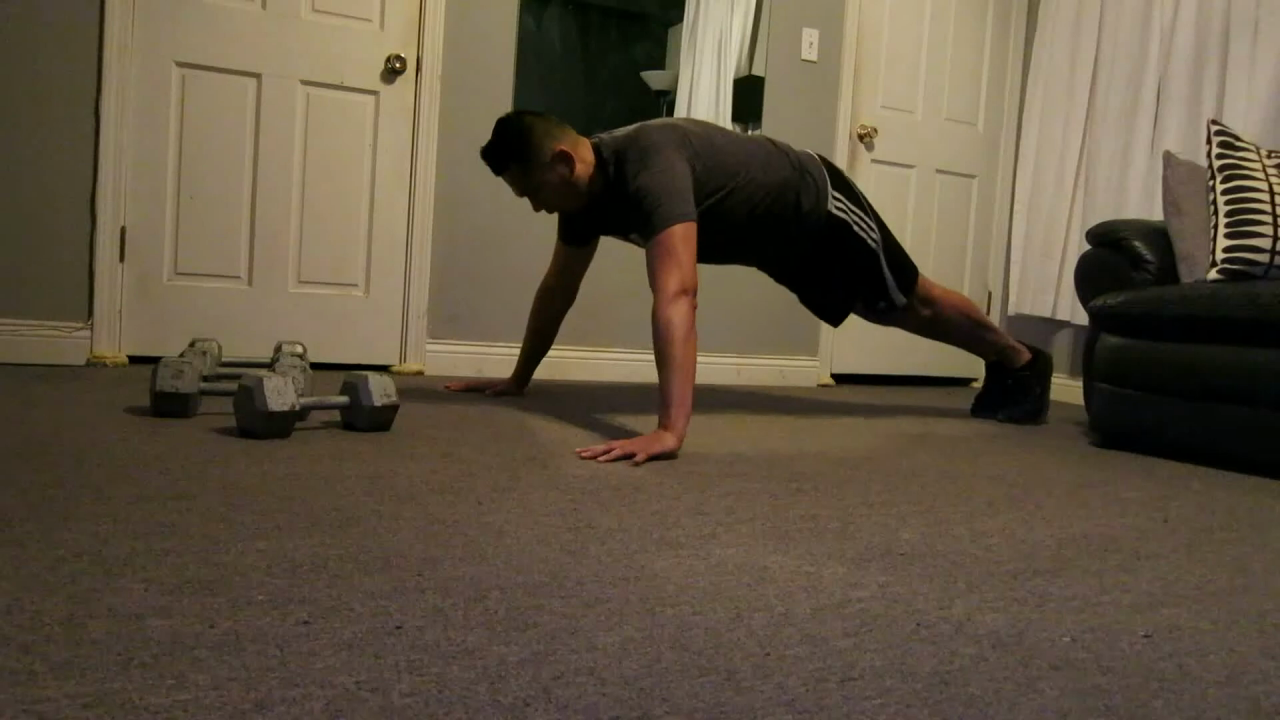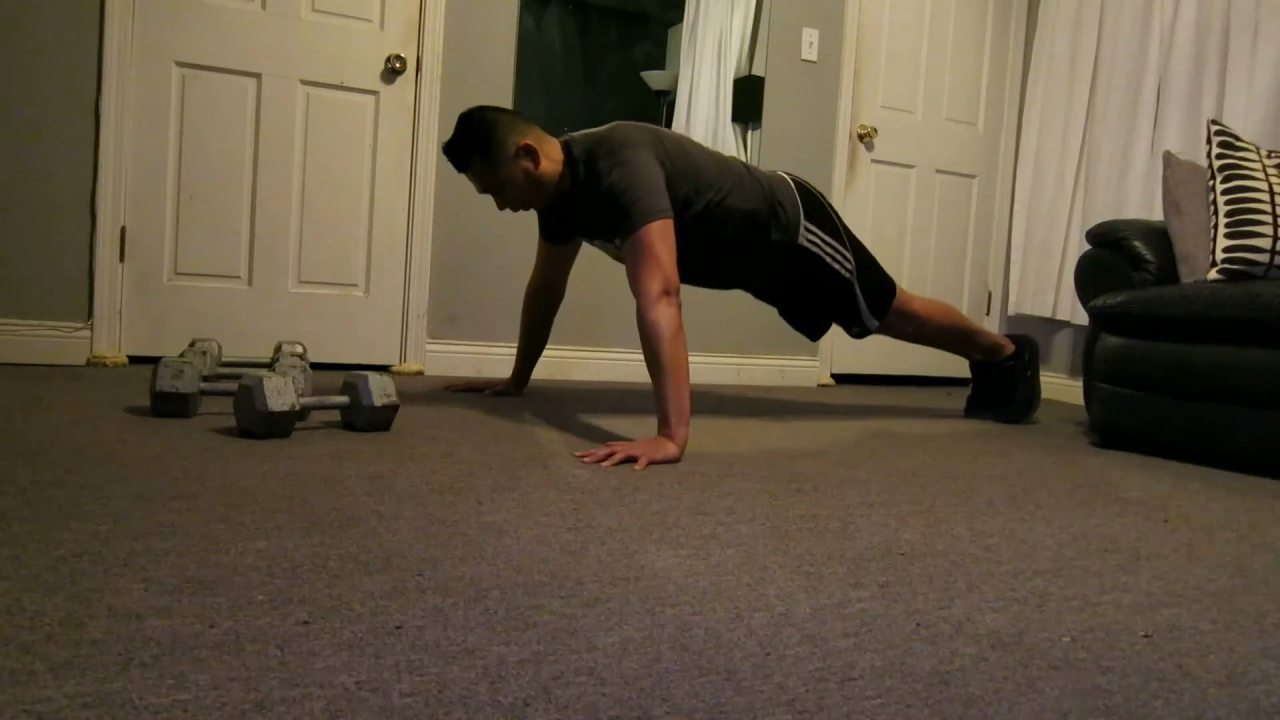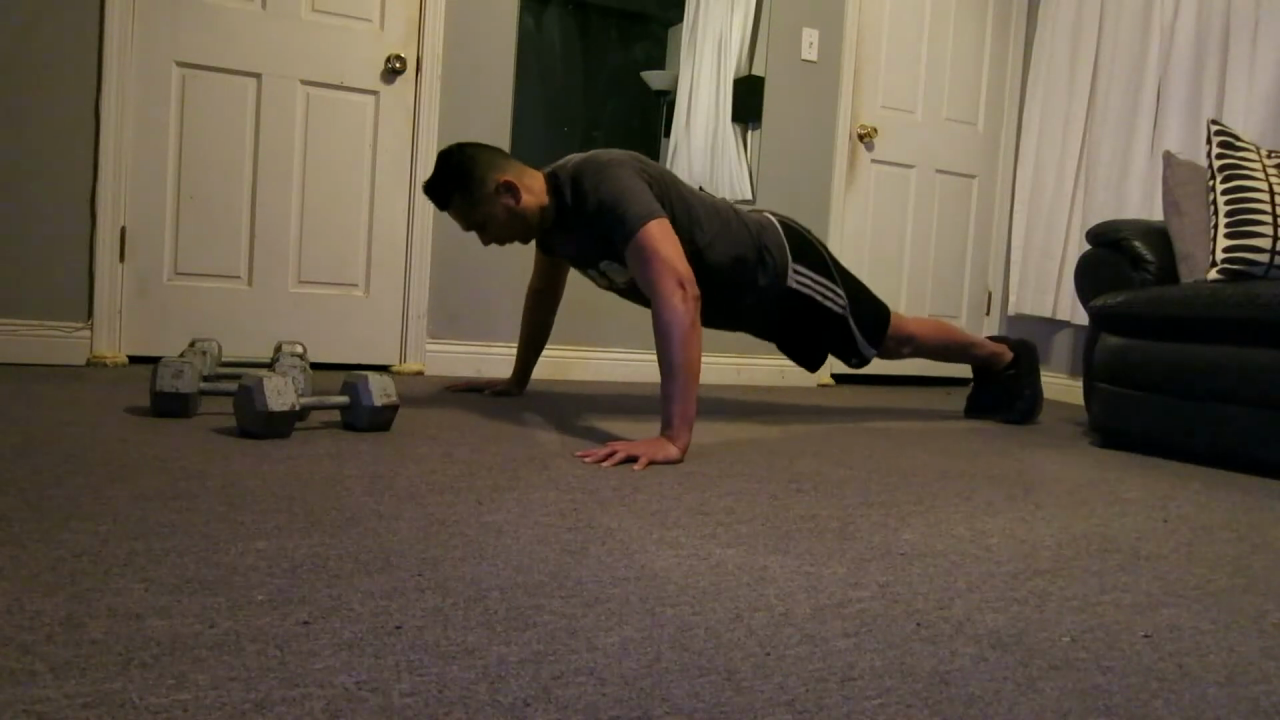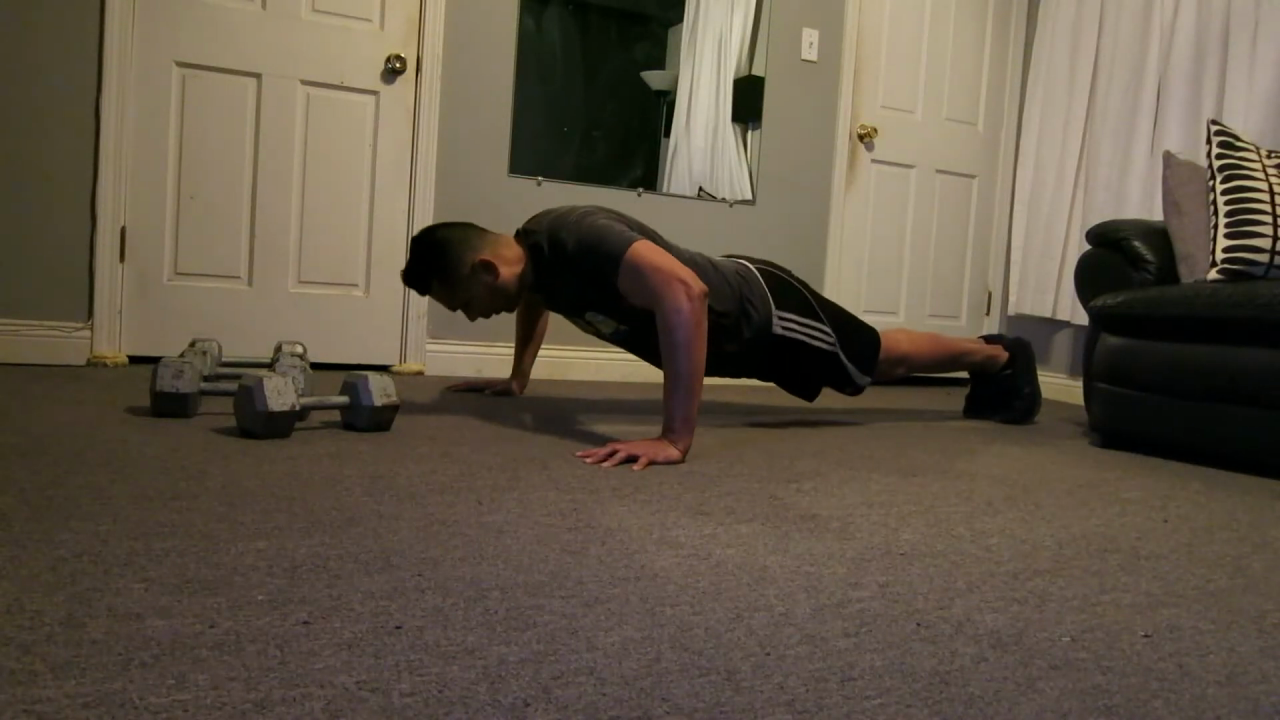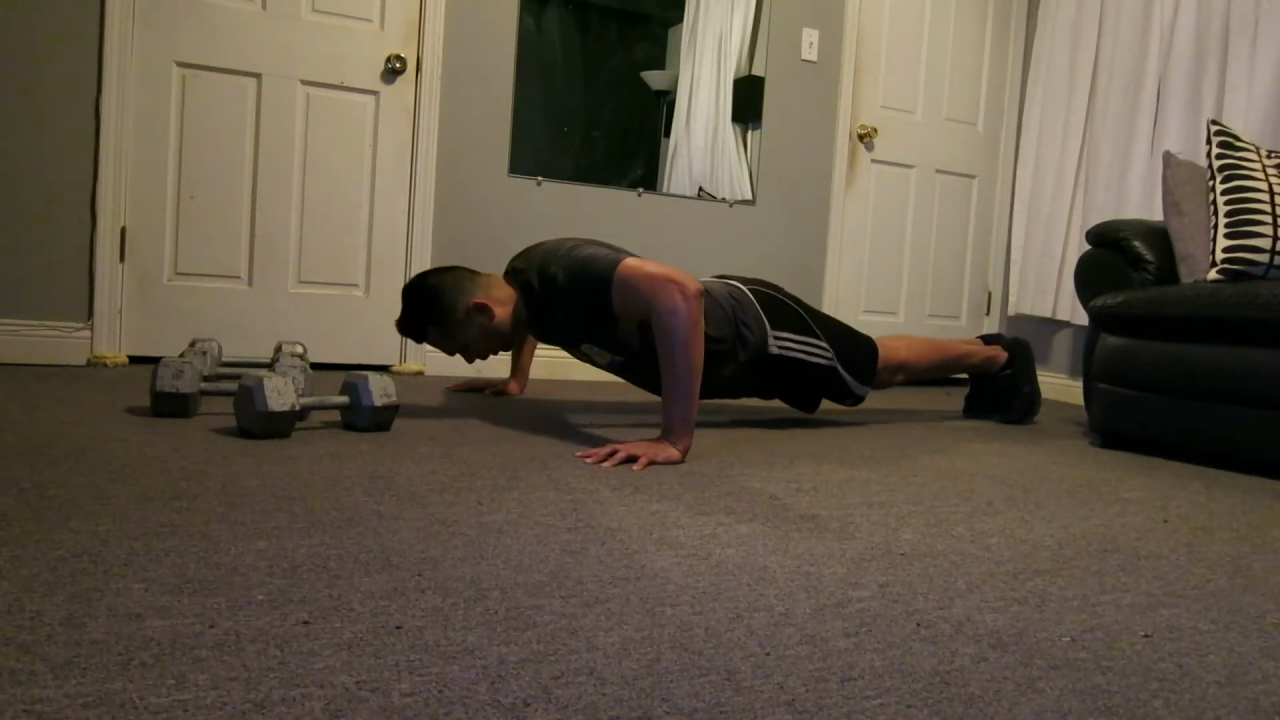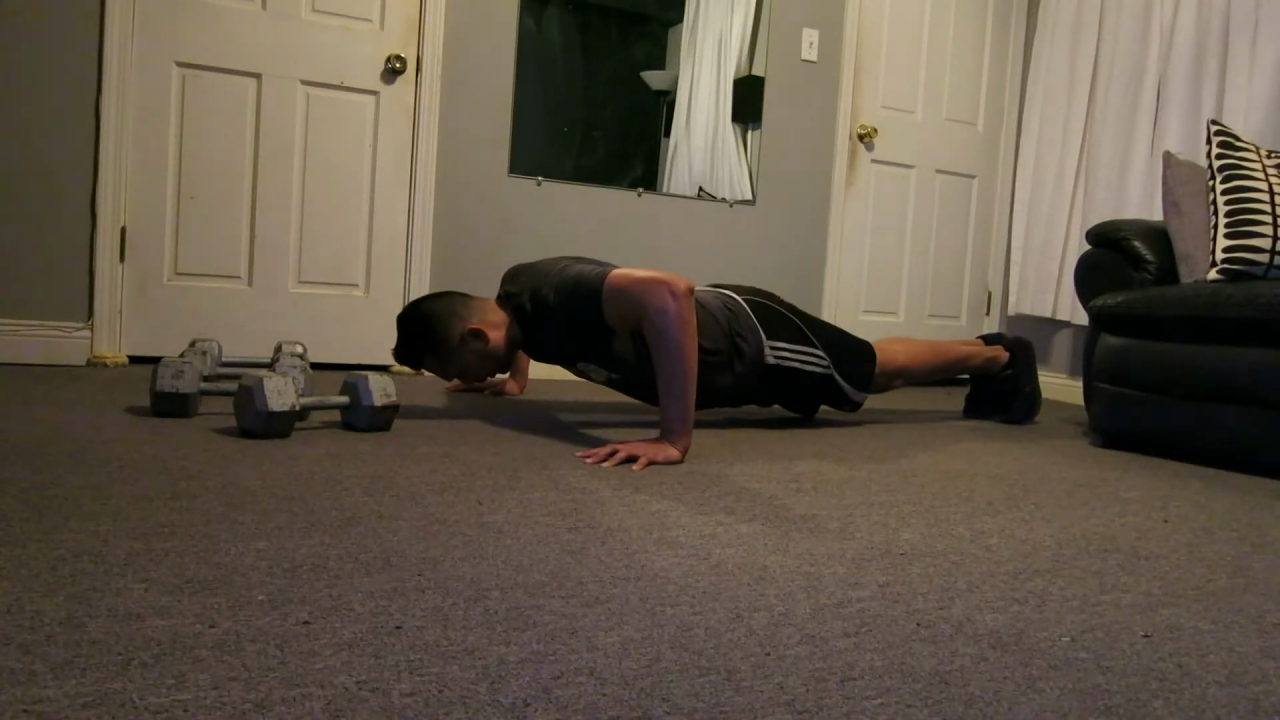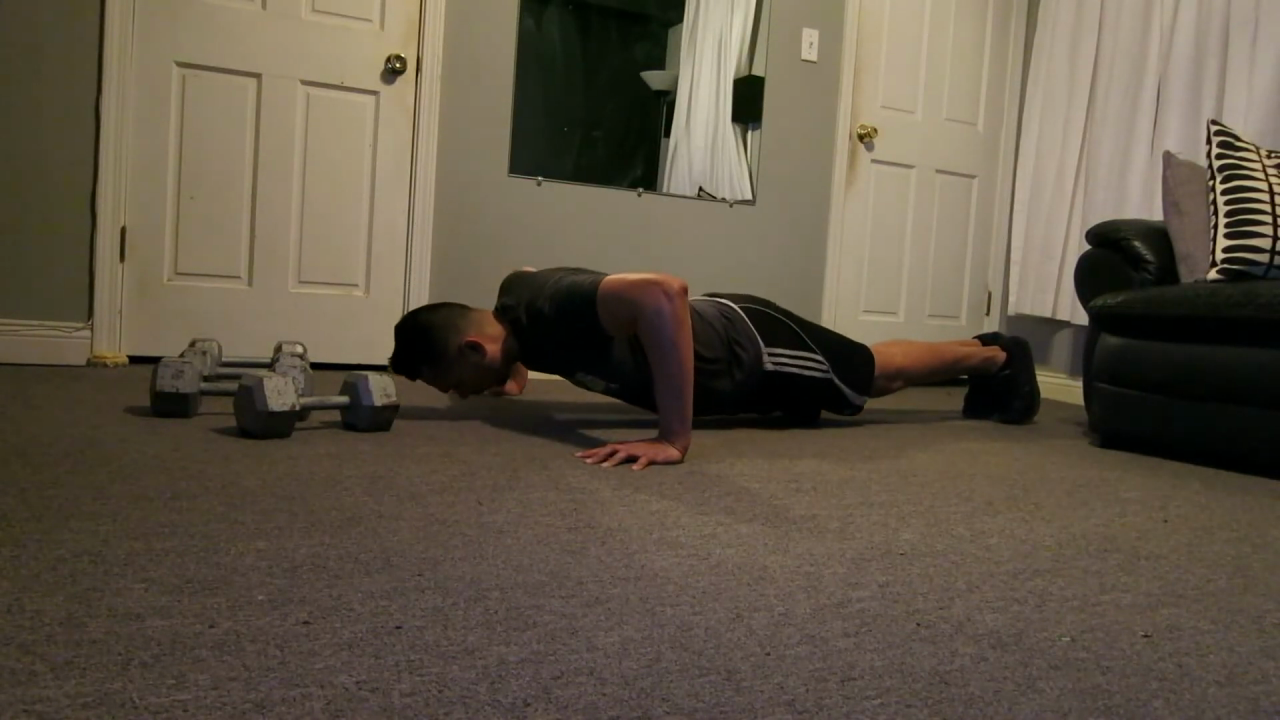
dt=0.7s
person 1, frame 1
left shoulder: (649, 167)
right shoulder: (589, 184)
left elbow: (675, 294)
right elbow: (559, 285)
left wrist: (669, 430)
right wrist: (517, 379)
left hip: (817, 204)
right hip: (777, 236)
left knee: (913, 303)
right knee: (894, 316)
left ankle: (1022, 363)
right ankle: (1001, 368)
person 1, frame 2
left shoulder: (619, 164)
right shoulder: (562, 186)
left elbow: (659, 297)
right elbow: (545, 287)
left wrist: (672, 436)
right wrist: (517, 379)
left hip: (790, 228)
right hip: (754, 255)
left knee: (895, 316)
right knee: (883, 324)
left ankle: (1007, 354)
right ankle: (988, 365)
person 1, frame 3
left shoulder: (603, 187)
right shoulder: (551, 205)
left elbow: (678, 293)
right elbow: (544, 291)
left wrist: (674, 437)
right wrist: (517, 380)
left hip: (778, 268)
right hip: (749, 282)
left knee: (892, 340)
right knee: (886, 344)
left ankle: (1006, 360)
right ankle: (996, 363)
person 1, frame 4
left shoulder: (579, 243)
right shoulder: (532, 248)
left elbow: (685, 295)
left wrist: (675, 439)
right wrist: (518, 377)
left hip: (760, 310)
right hip: (735, 310)
left knee: (882, 358)
right knee: (879, 360)
left ankle: (1002, 357)
right ankle: (991, 355)
person 1, frame 5
left shoulder: (567, 277)
right shoulder: (522, 277)
left elbow: (680, 294)
left wrist: (675, 439)
right wrist: (516, 379)
left hip: (755, 329)
right hip: (730, 320)
left knee: (880, 366)
right knee: (877, 366)
left ankle: (1001, 359)
right ankle: (988, 353)
person 1, frame 6
left shoulder: (558, 298)
right shoulder: (515, 292)
left elbow: (670, 293)
left wrist: (675, 439)
right wrist: (514, 379)
left hip: (750, 337)
right hip: (725, 330)
left knee: (879, 370)
right knee: (872, 371)
left ankle: (1003, 357)
right ankle: (987, 352)
person 1, frame 7
left shoulder: (554, 311)
right shoulder: (514, 299)
left elbow: (663, 291)
left wrist: (674, 438)
right wrist: (516, 379)
left hip: (750, 347)
right hip: (723, 332)
left knee: (880, 372)
right knee: (873, 371)
left ankle: (1000, 356)
right ankle: (985, 353)
